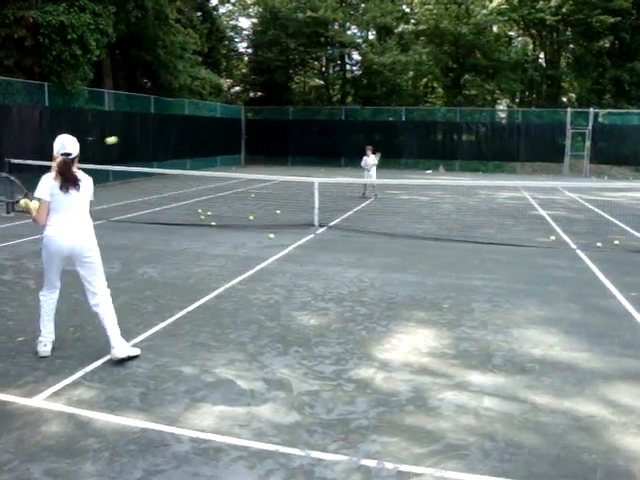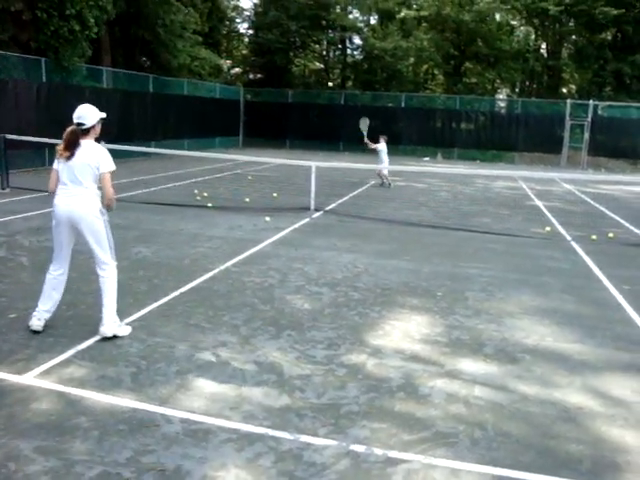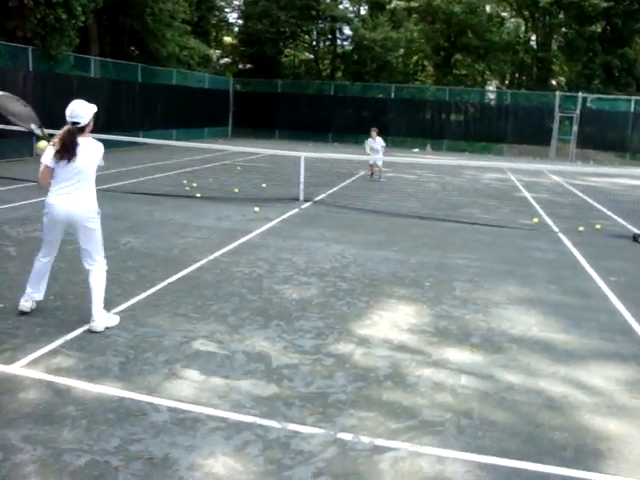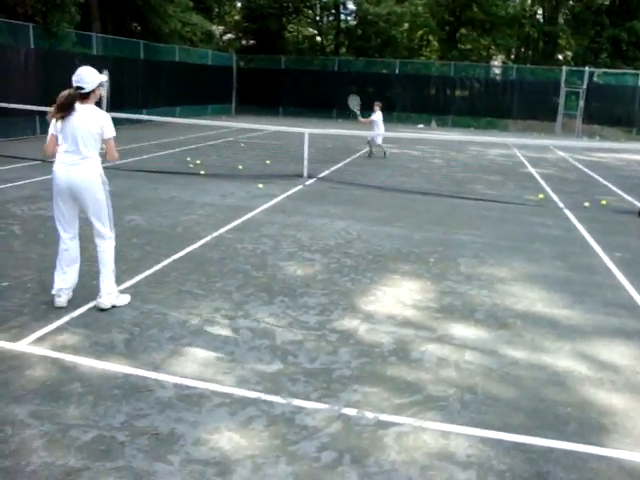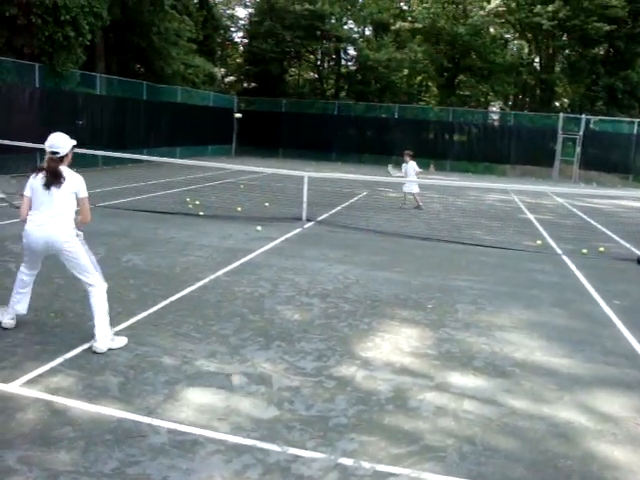
dt=0.7s
person 1, frame 1
left shoulder: (48, 180)
right shoulder: (87, 181)
left elbow: (41, 220)
left wrist: (31, 210)
left hip: (55, 239)
right hip: (83, 240)
left knee: (49, 290)
right knee: (99, 295)
left ankle: (45, 342)
right ankle: (118, 345)
person 1, frame 2
left shoulder: (64, 150)
right shoulder: (100, 152)
left elbow: (52, 187)
right elbow: (108, 194)
right wrist: (110, 204)
left hip: (62, 208)
right hip: (88, 210)
left knee: (58, 264)
right knee: (106, 266)
left ankle: (40, 317)
right ankle: (109, 323)
person 1, frame 3
left shoulder: (56, 146)
right shoulder: (96, 147)
left elbow: (43, 182)
left wrist: (45, 155)
left hip: (56, 207)
right hip: (84, 209)
left knee: (45, 254)
right knee: (96, 264)
left ankle: (29, 299)
right ankle: (98, 317)
person 1, frame 4
left shoulder: (61, 115)
right shoulder: (101, 117)
left elbow: (49, 151)
right elbow: (112, 157)
left hip: (61, 176)
right hip: (88, 178)
left knee: (67, 238)
right knee: (104, 236)
left ankle: (61, 292)
right ankle: (107, 293)
person 1, frame 5
left shoulder: (35, 177)
right shoulder: (76, 179)
left elbow: (23, 214)
right elbow: (85, 218)
left hip: (33, 233)
right hip: (63, 234)
left knee: (28, 270)
right knee: (95, 284)
right ankle: (103, 337)
